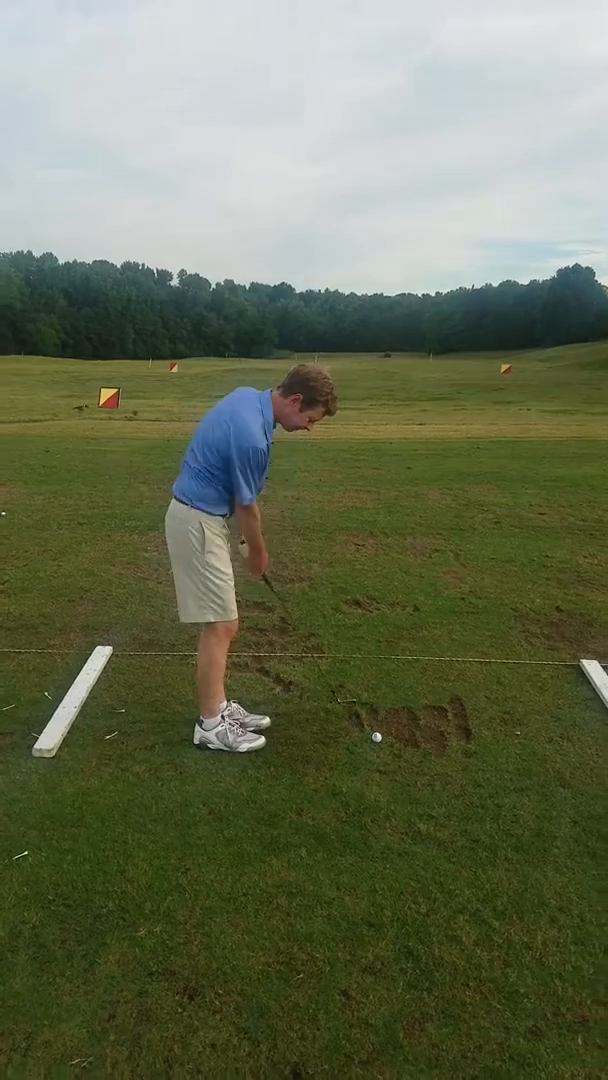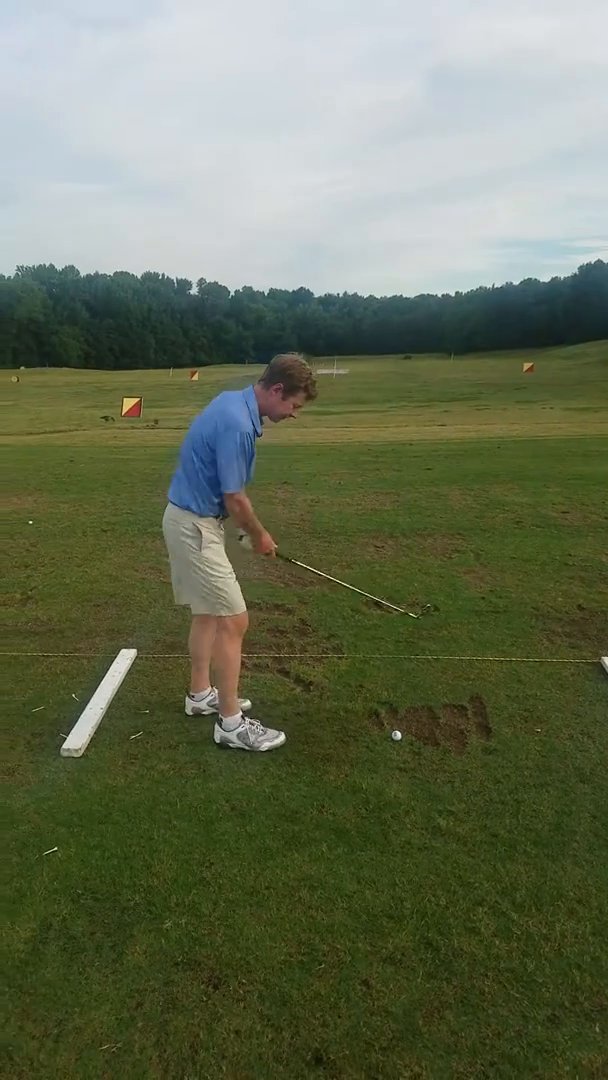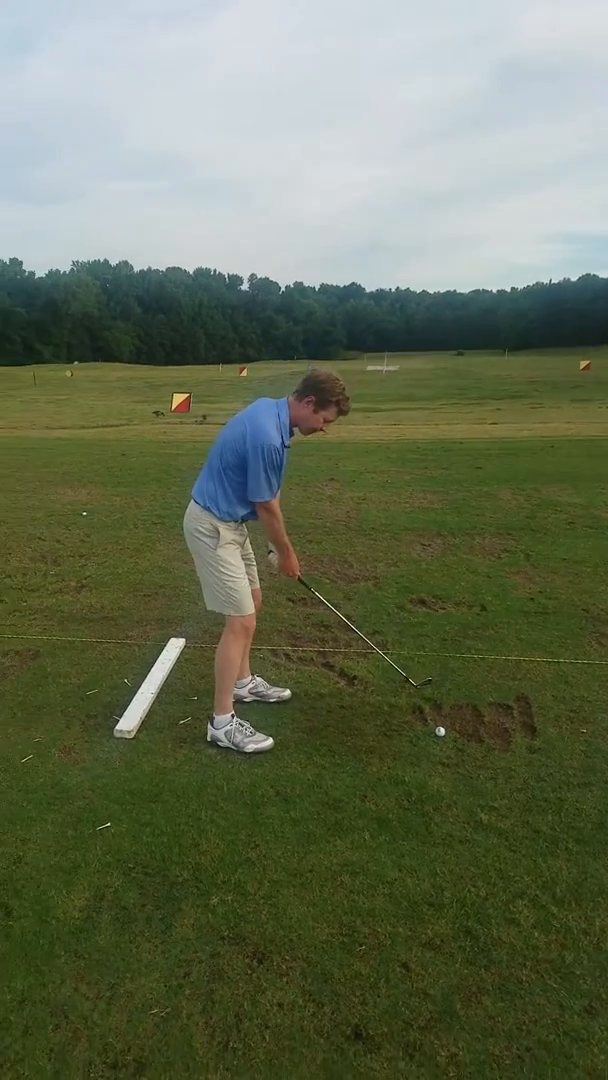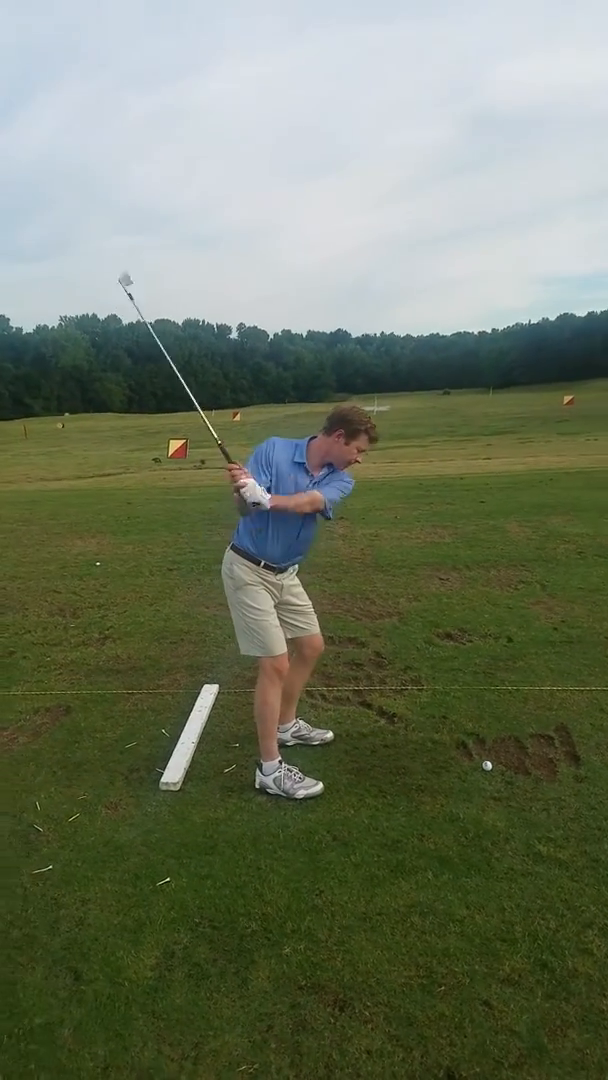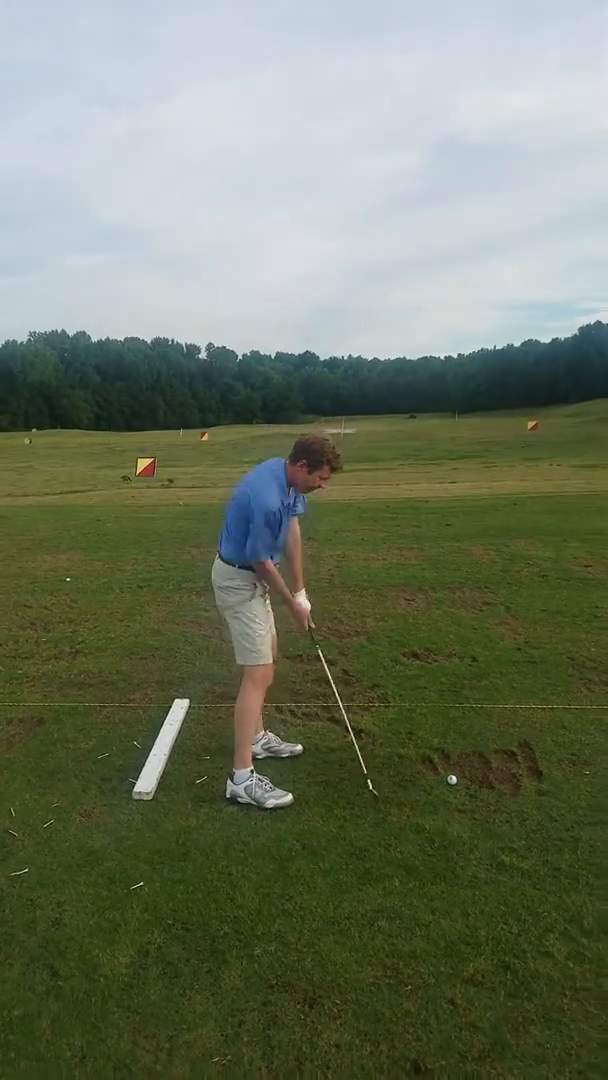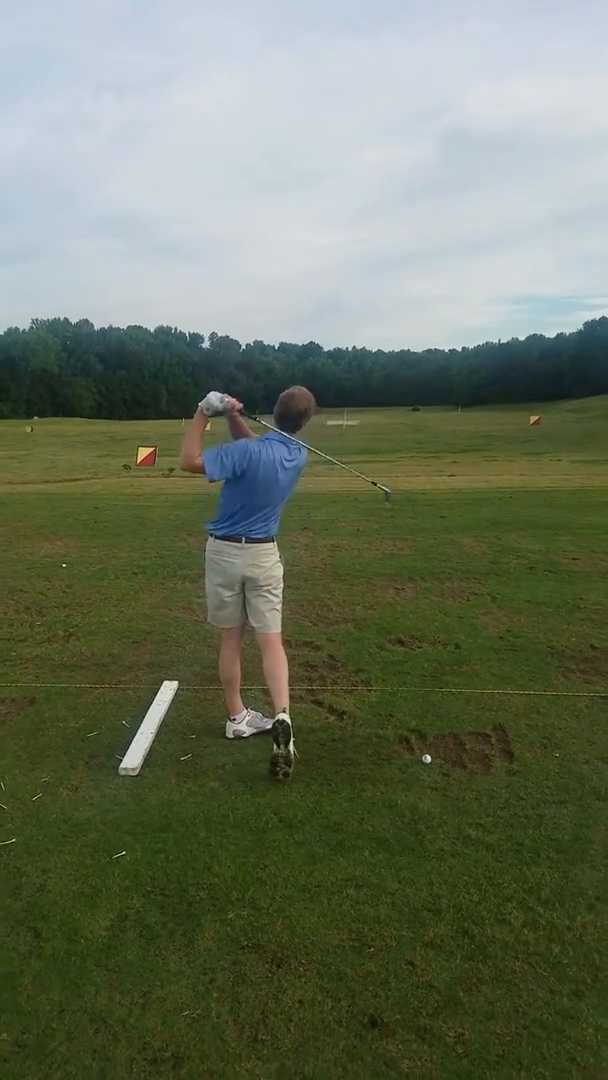
dt=0.7s
person 1, frame 1
left shoulder: (250, 397)
right shoulder: (251, 436)
right elbow: (246, 506)
left wrist: (256, 544)
right wrist: (257, 553)
left hip: (209, 517)
right hip: (198, 523)
left knee: (221, 619)
right knee: (221, 623)
left ankle: (218, 705)
right ankle: (210, 724)
person 1, frame 2
left shoulder: (234, 402)
right shoulder: (238, 425)
right elbow: (233, 498)
left wrist: (250, 530)
right wrist: (260, 536)
left hip: (197, 519)
right hip: (195, 527)
left knee: (209, 613)
right knee: (234, 620)
left ankle: (201, 693)
right ankle: (230, 721)
person 1, frame 3
left shoulder: (269, 409)
right shoulder: (267, 437)
right elbow: (266, 507)
left wrist: (277, 544)
right wrist: (286, 553)
left hip: (229, 520)
right hip: (213, 526)
left knee: (251, 602)
right knee: (240, 620)
left ankle: (243, 682)
right ankle: (222, 721)
person 1, frame 4
left shoulder: (341, 481)
right shoulder: (273, 448)
left elbow: (308, 502)
right elbow: (245, 505)
left wrist: (267, 499)
right wrist: (244, 490)
left hip: (285, 572)
right hip: (247, 569)
left knee: (312, 648)
right knee: (276, 665)
left ankle: (286, 725)
right ankle: (269, 769)
person 1, frame 5
left shoulder: (279, 467)
right shoulder: (265, 498)
left elbow: (292, 534)
right elbow: (263, 564)
left wrist: (301, 590)
right wrist: (292, 603)
left hip: (251, 576)
right hip: (239, 579)
left knee: (266, 657)
right knee: (259, 672)
left ankle: (255, 737)
right ankle: (242, 777)
person 1, frame 6
left shoulder: (250, 453)
right shoulder: (299, 456)
left elbow: (189, 462)
left wrist: (203, 413)
right wrist: (233, 416)
left hip: (224, 552)
right hip: (263, 555)
left knee: (230, 639)
right knee: (271, 640)
left ankle: (237, 717)
right ankle: (282, 716)
